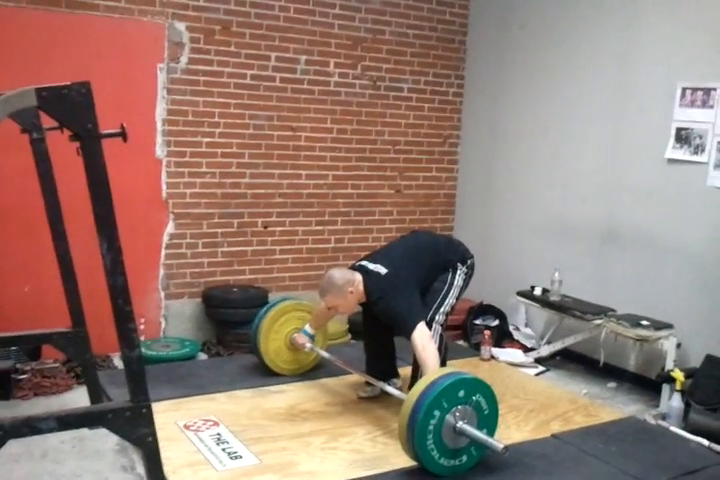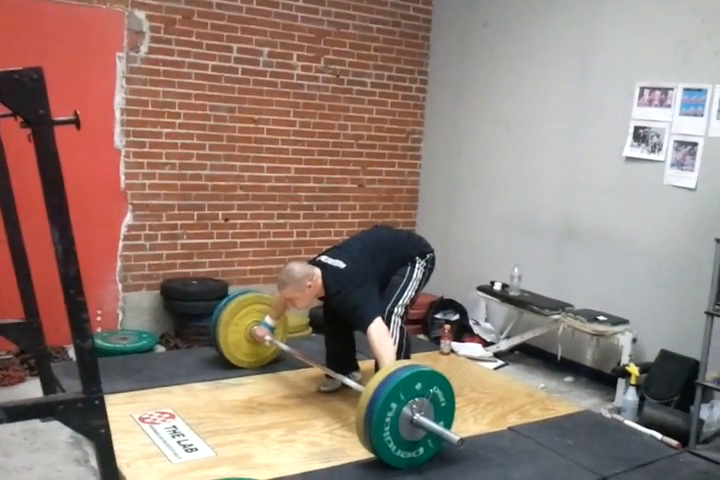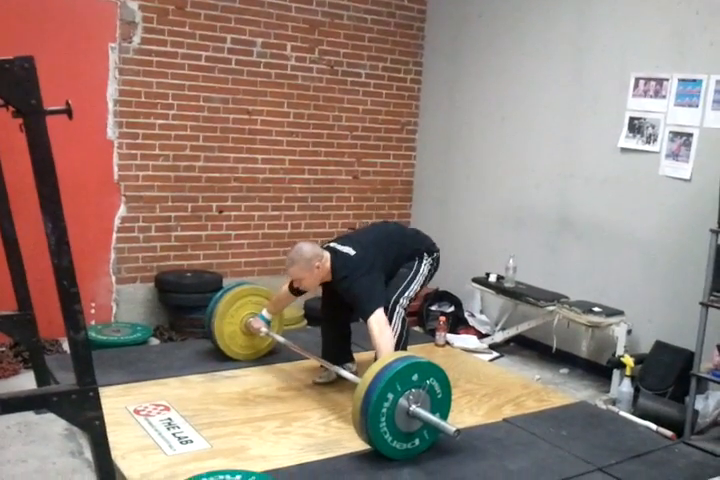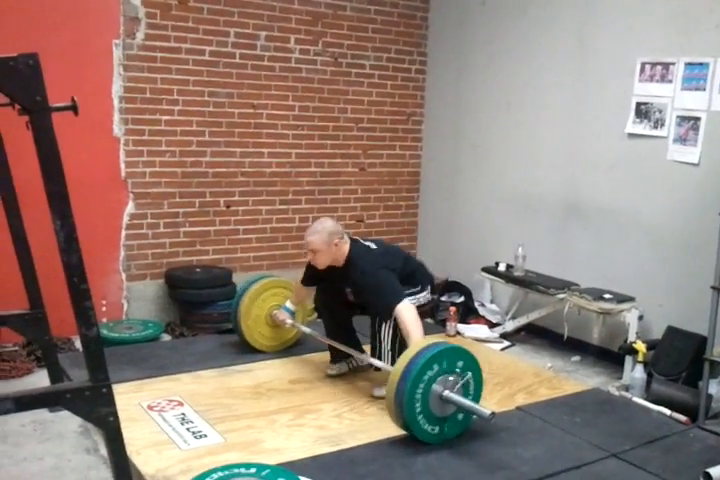
dt=0.5s
person 1, frame 1
left shoulder: (388, 293)
right shoulder: (351, 279)
left elbow: (422, 339)
right elbow: (326, 307)
right wrist: (307, 332)
left hip: (454, 263)
right hip: (420, 256)
left knee: (429, 322)
right knee: (374, 316)
right ankle: (384, 378)
person 1, frame 2
left shoulder: (346, 287)
right shoulder: (311, 273)
left elbow: (377, 331)
right elbow: (284, 297)
right wrist: (268, 324)
left hip: (414, 257)
right hip: (379, 254)
left knee: (389, 313)
right knee: (334, 311)
right ankle: (344, 370)
person 1, frame 3
left shoulder: (353, 275)
right shoulder: (319, 260)
left elbow: (377, 322)
right elbow: (288, 291)
right wrist: (264, 317)
left hip: (420, 256)
right hip: (385, 251)
left knee: (392, 306)
right knee: (333, 301)
right ankle: (340, 362)
person 1, frame 4
left shoulder: (368, 268)
right shoulder: (325, 258)
left elbow: (404, 309)
right elbow: (305, 285)
right wrist: (288, 309)
left hip: (417, 286)
left knee: (384, 311)
right knee: (326, 297)
right ankle: (352, 357)
